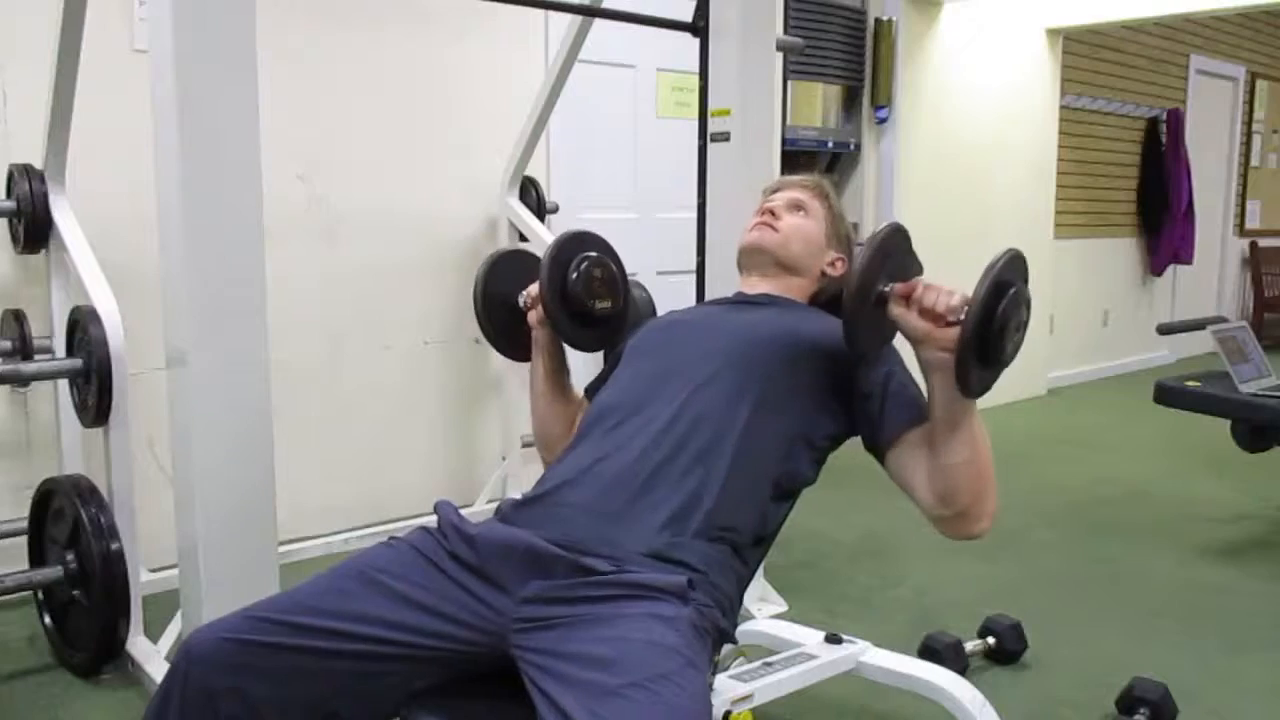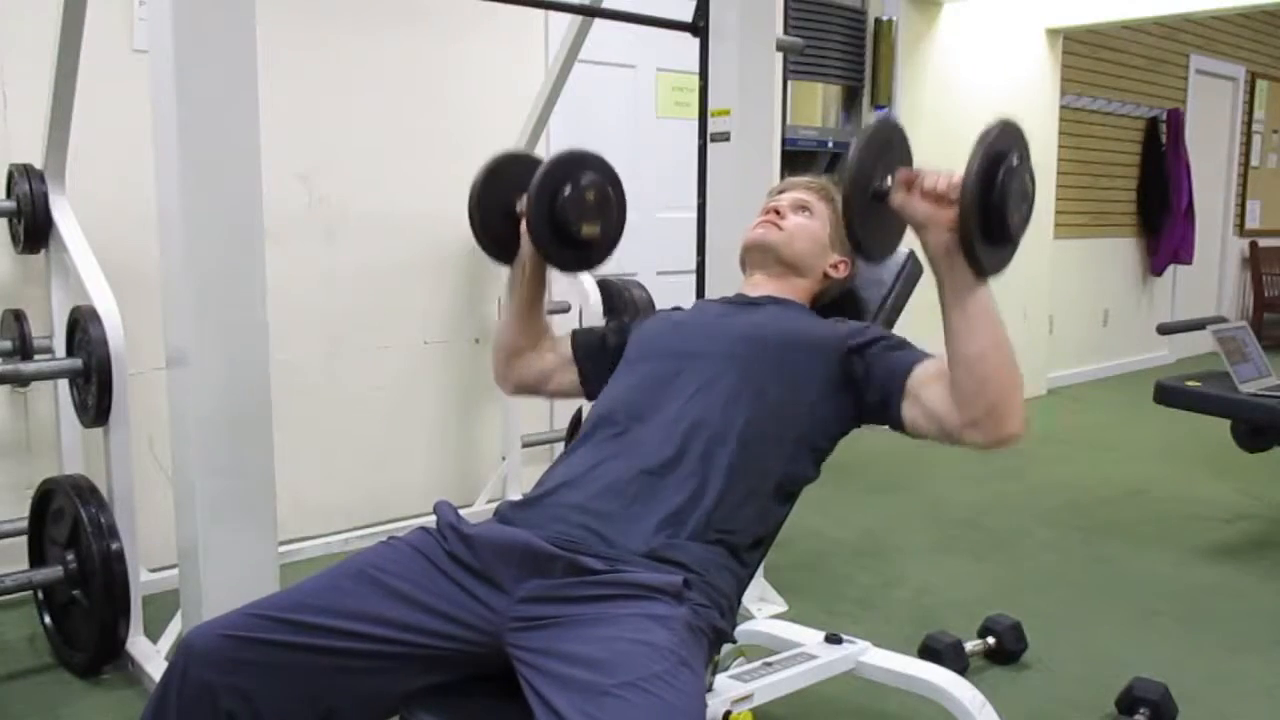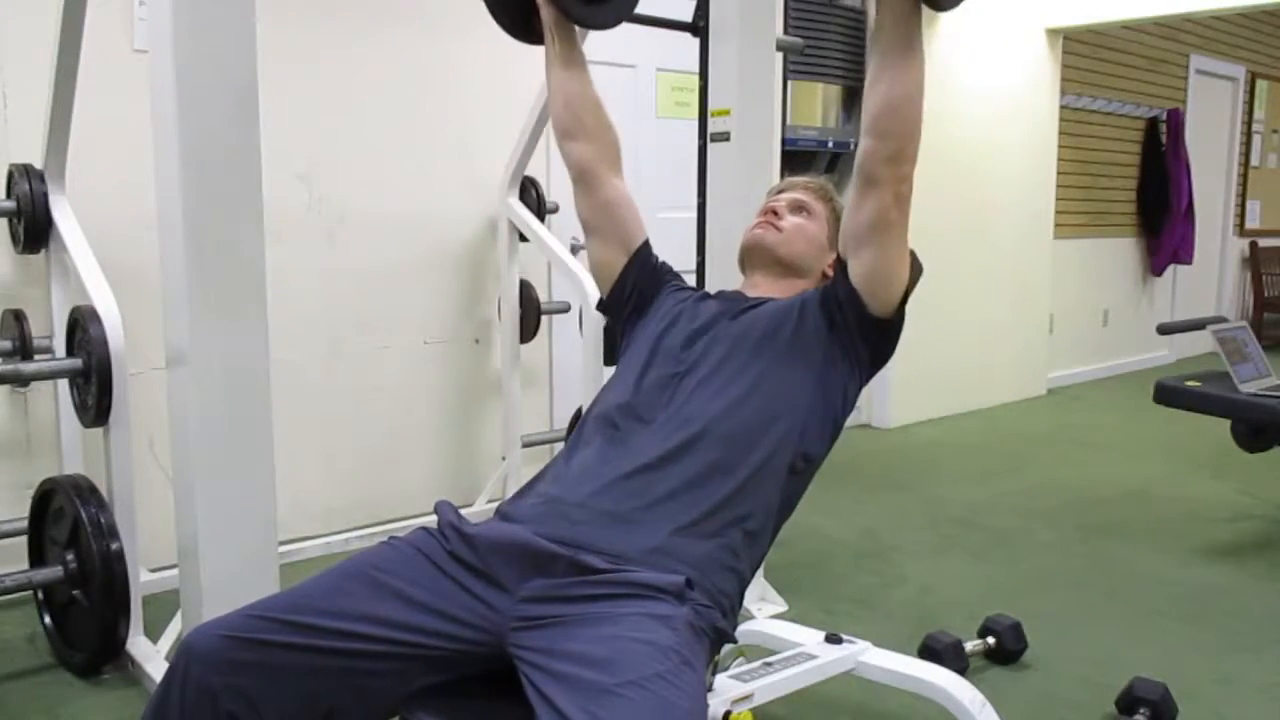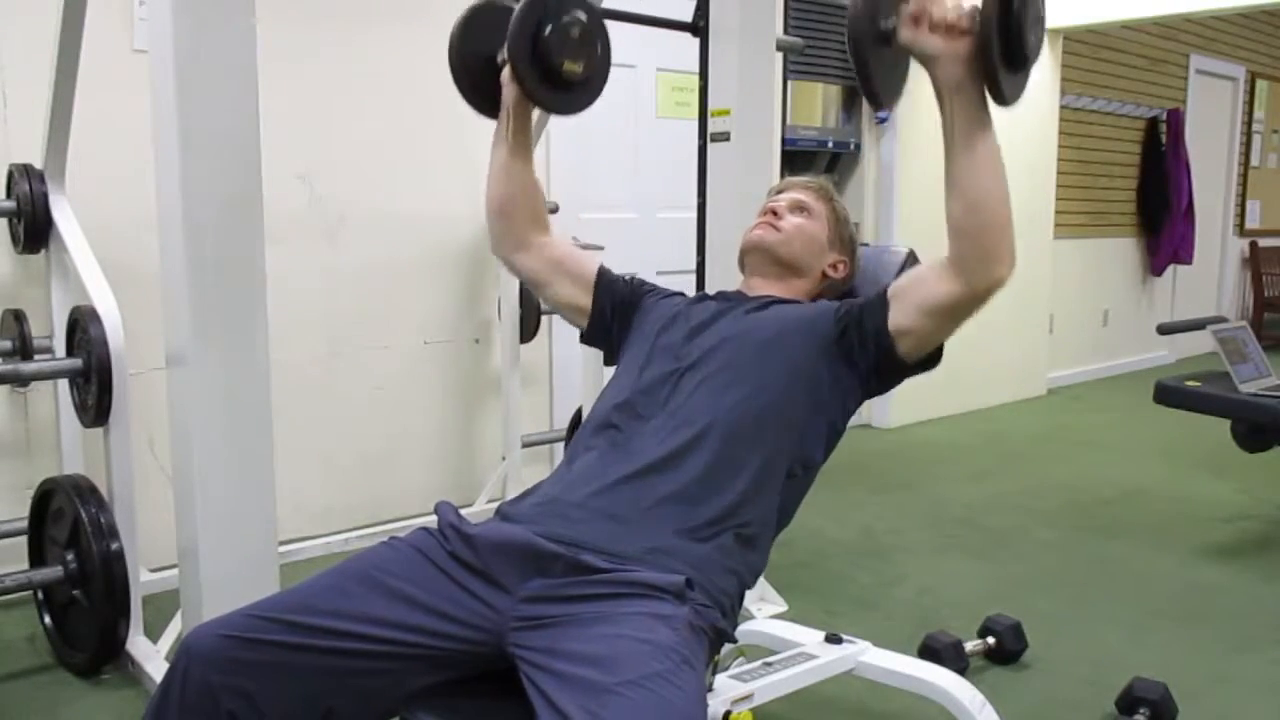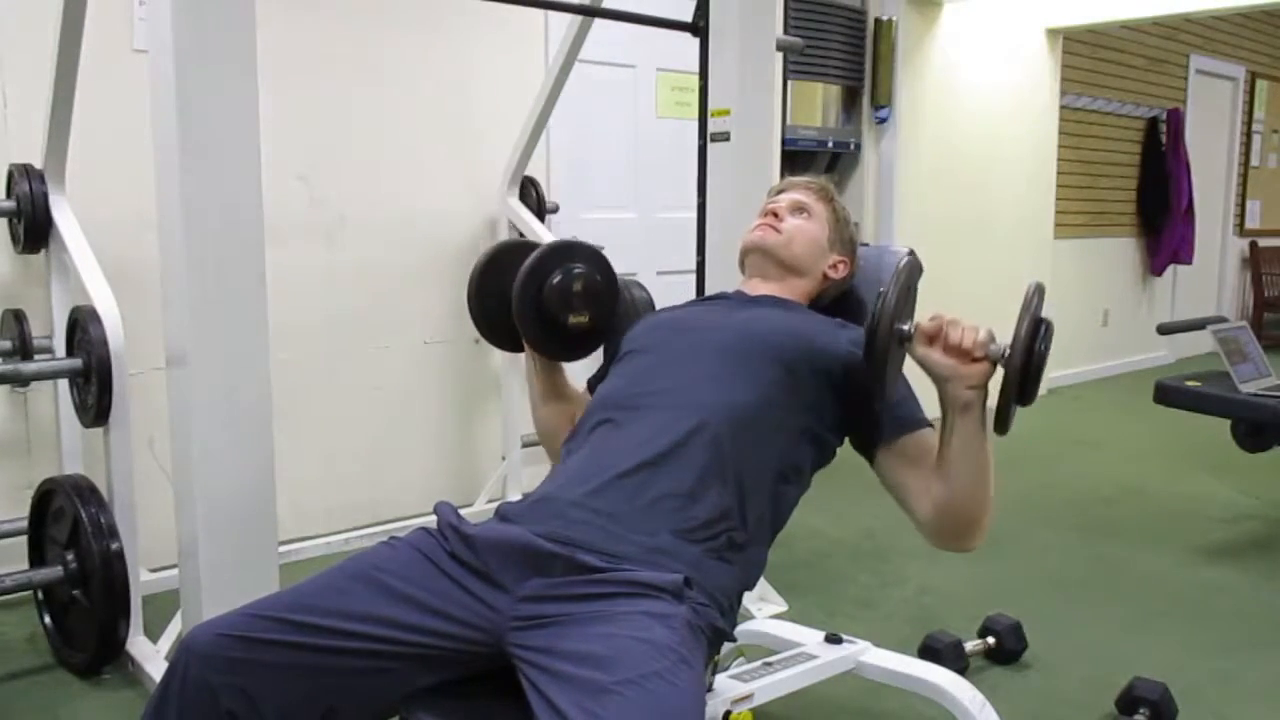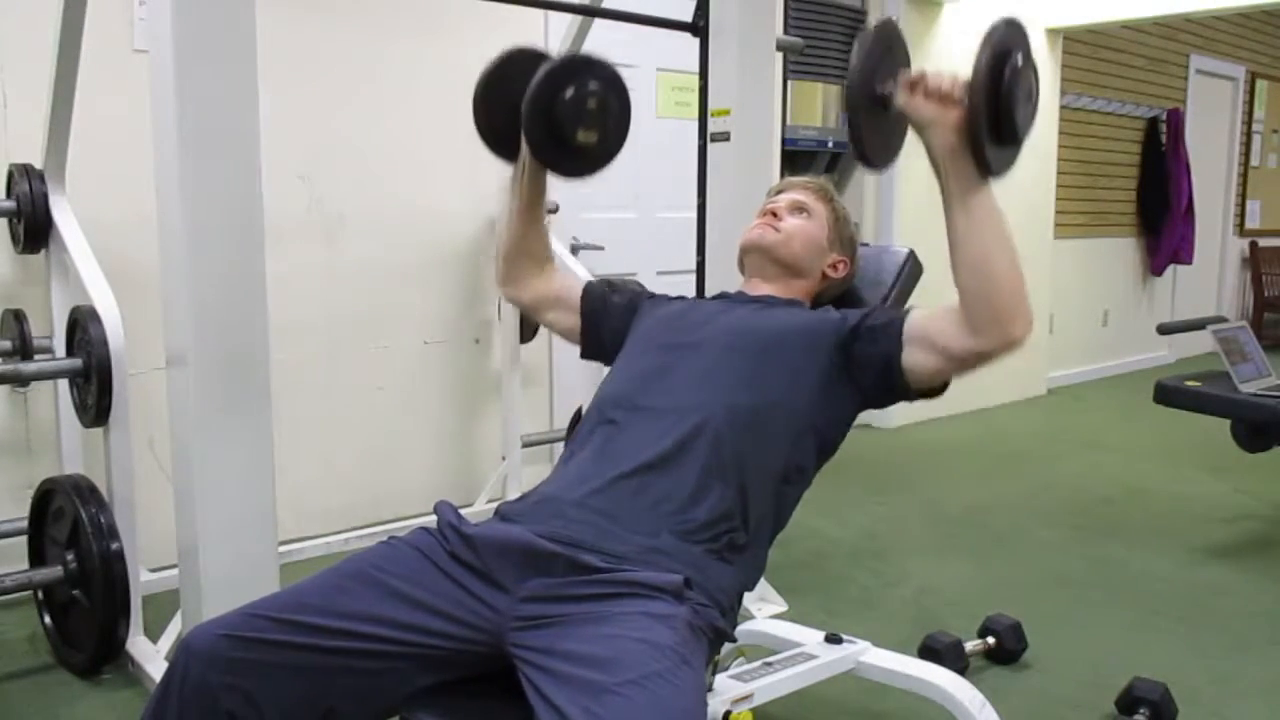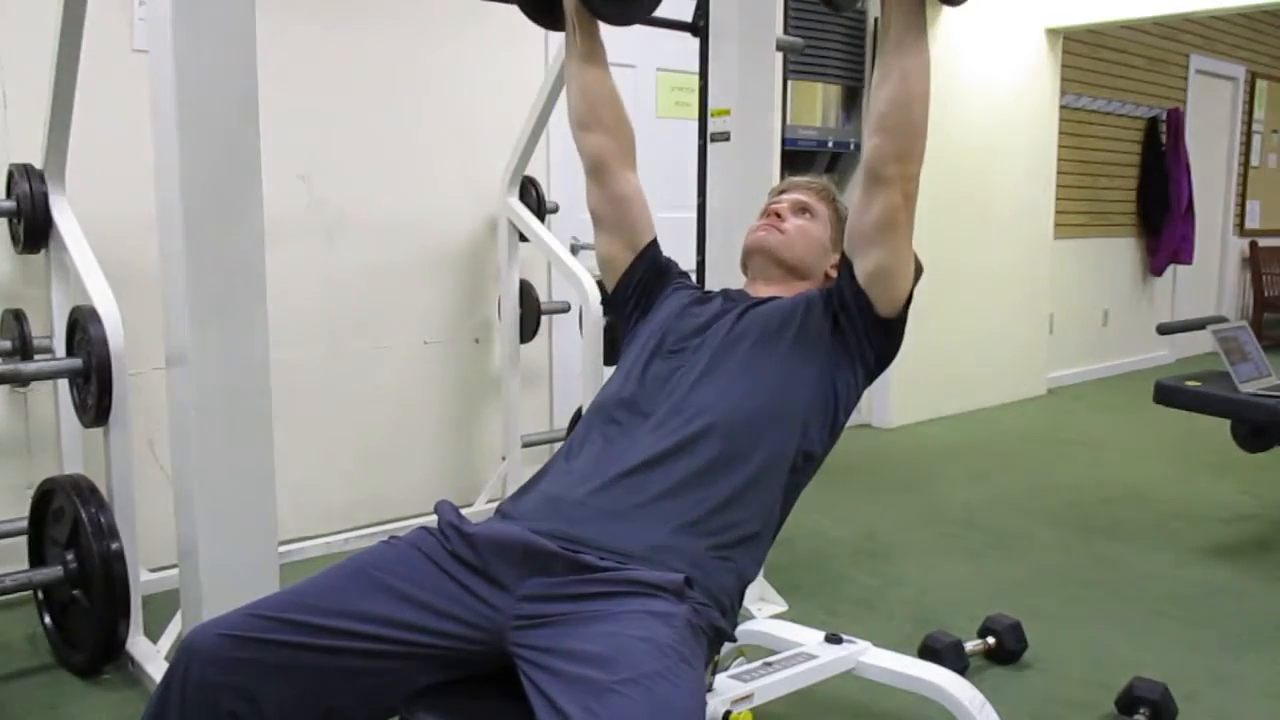
dt=0.7s
person 1, frame 1
left shoulder: (841, 347)
right shoulder: (660, 327)
left elbow: (961, 511)
left wrist: (946, 365)
right wrist: (546, 342)
left hip: (649, 593)
right hip: (499, 550)
person 1, frame 2
left shoulder: (839, 344)
right shoulder: (659, 325)
left elbow: (991, 415)
right elbow: (517, 364)
left wrist: (945, 246)
right wrist: (532, 251)
left hip: (644, 597)
right hip: (508, 549)
person 1, frame 3
left shoulder: (832, 334)
right shoulder: (662, 305)
left elbow: (886, 173)
right elbow: (591, 163)
left hip: (642, 597)
right hip: (497, 550)
person 1, frame 4
left shoulder: (837, 336)
right shoulder: (658, 312)
left elbow: (977, 274)
right elbow: (522, 245)
left wrist: (956, 87)
right wrist: (518, 109)
left hip: (639, 599)
right hip: (497, 552)
person 1, frame 5
left shoulder: (841, 351)
right shoulder: (659, 323)
left elbow: (954, 523)
left wrist: (963, 397)
right wrist: (540, 341)
left hip: (646, 594)
right hip: (494, 551)
person 1, frame 6
left shoulder: (838, 341)
right shoulder: (660, 316)
left elbow: (991, 326)
right elbow: (523, 281)
left wrist: (950, 151)
right wrist: (532, 159)
left hip: (645, 591)
right hip: (503, 551)
person 1, frame 7
left shoulder: (836, 332)
right shoulder: (667, 302)
left elbow: (890, 176)
right elbow: (607, 159)
left hip: (644, 595)
right hip: (498, 549)
